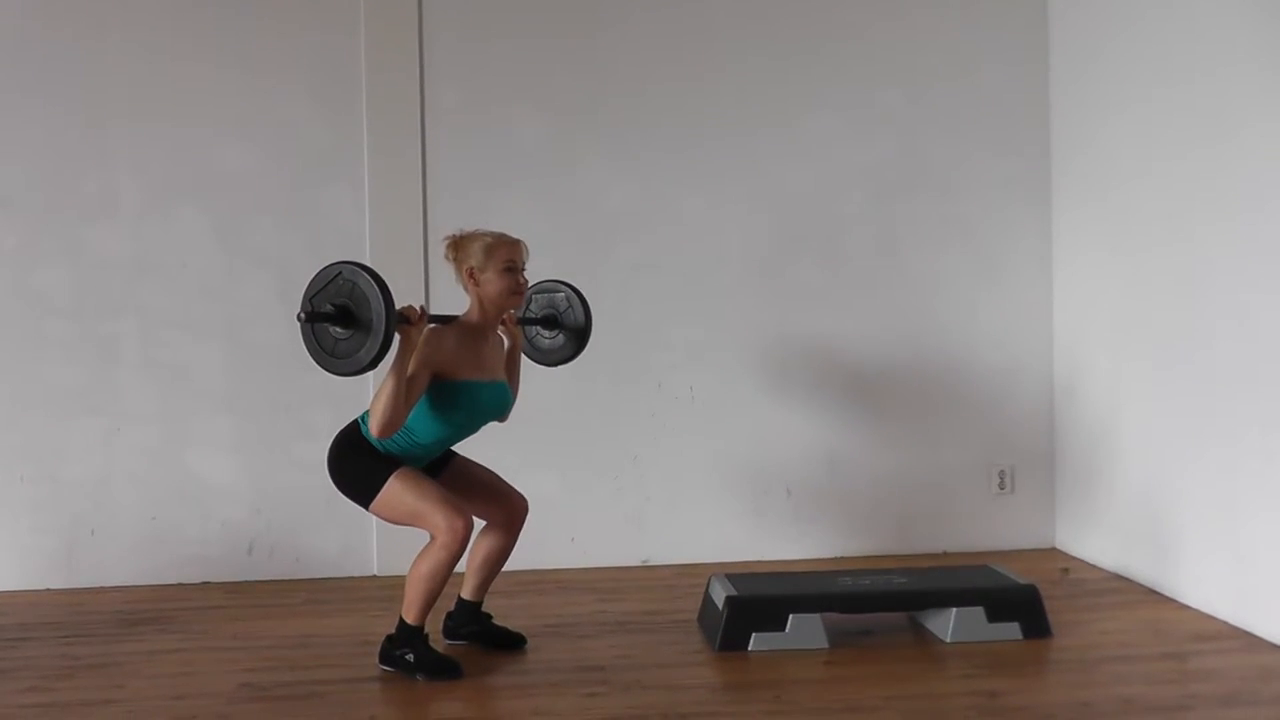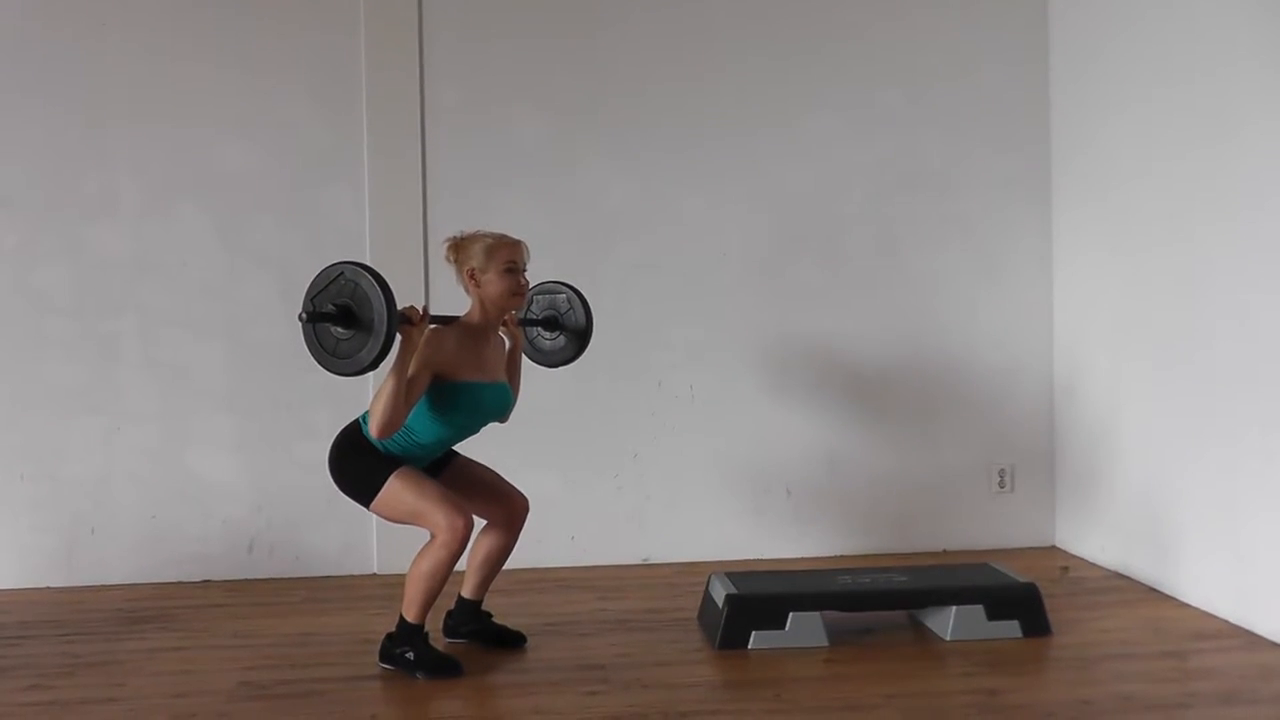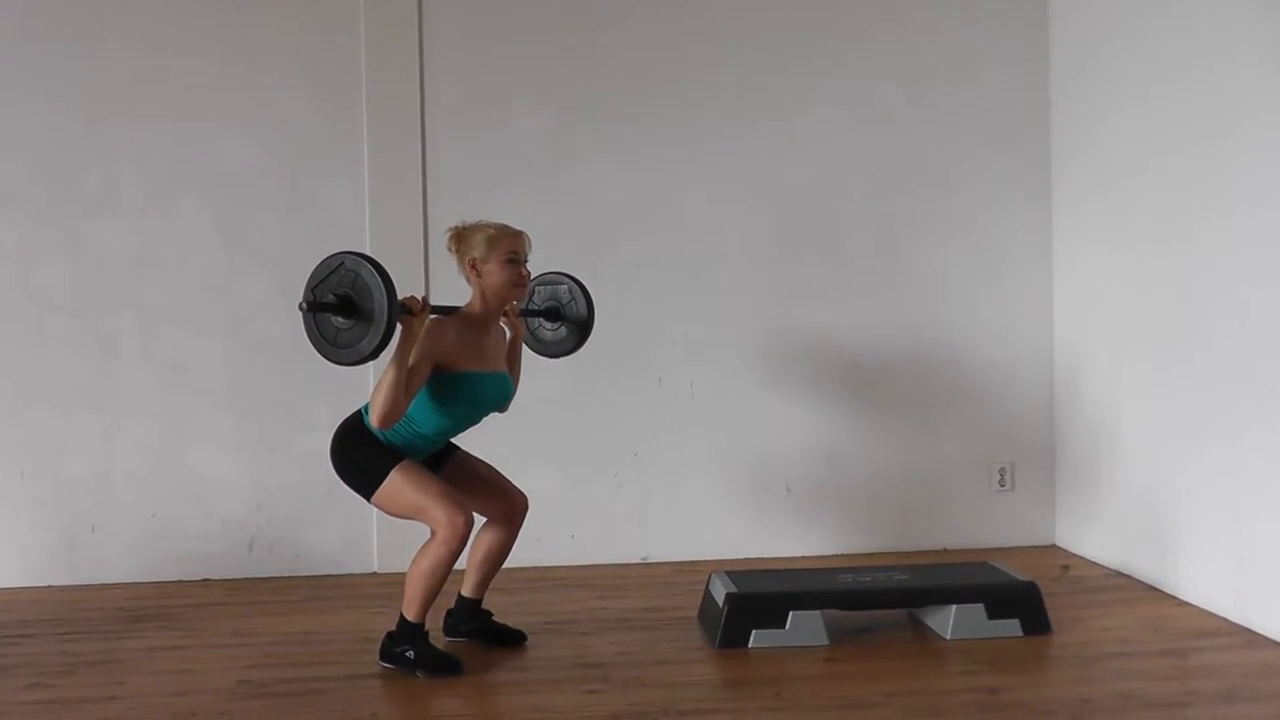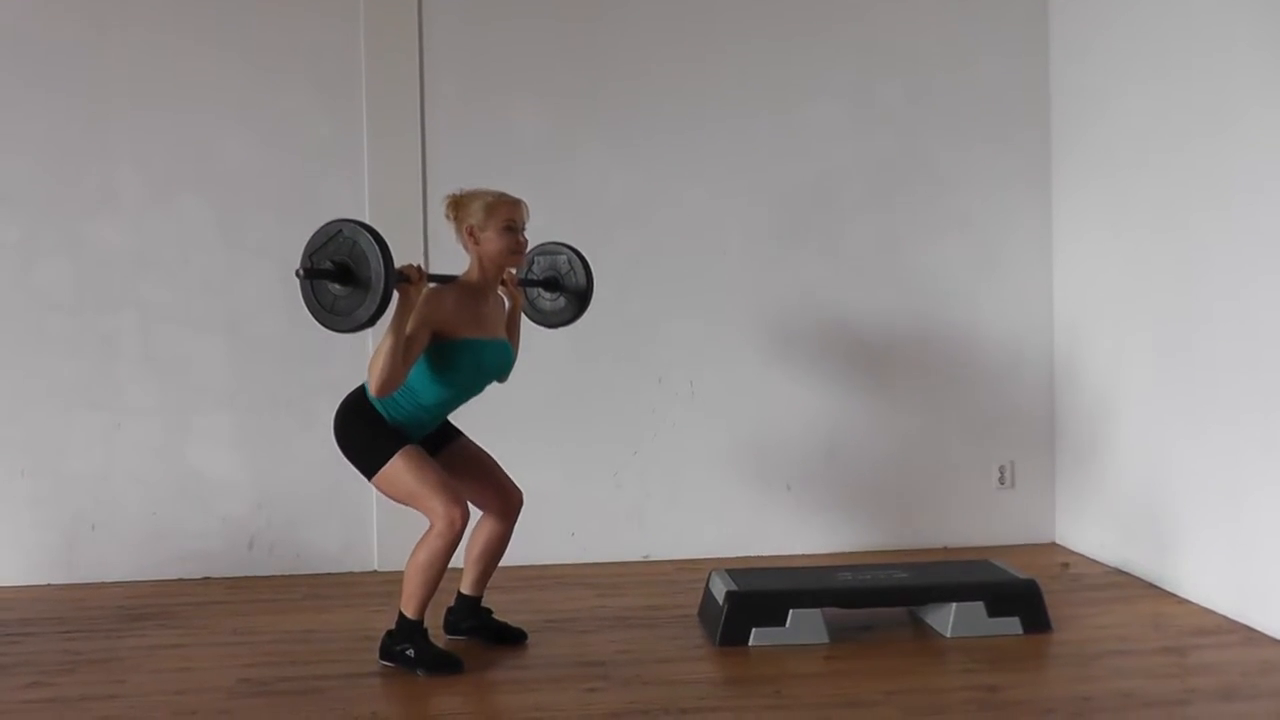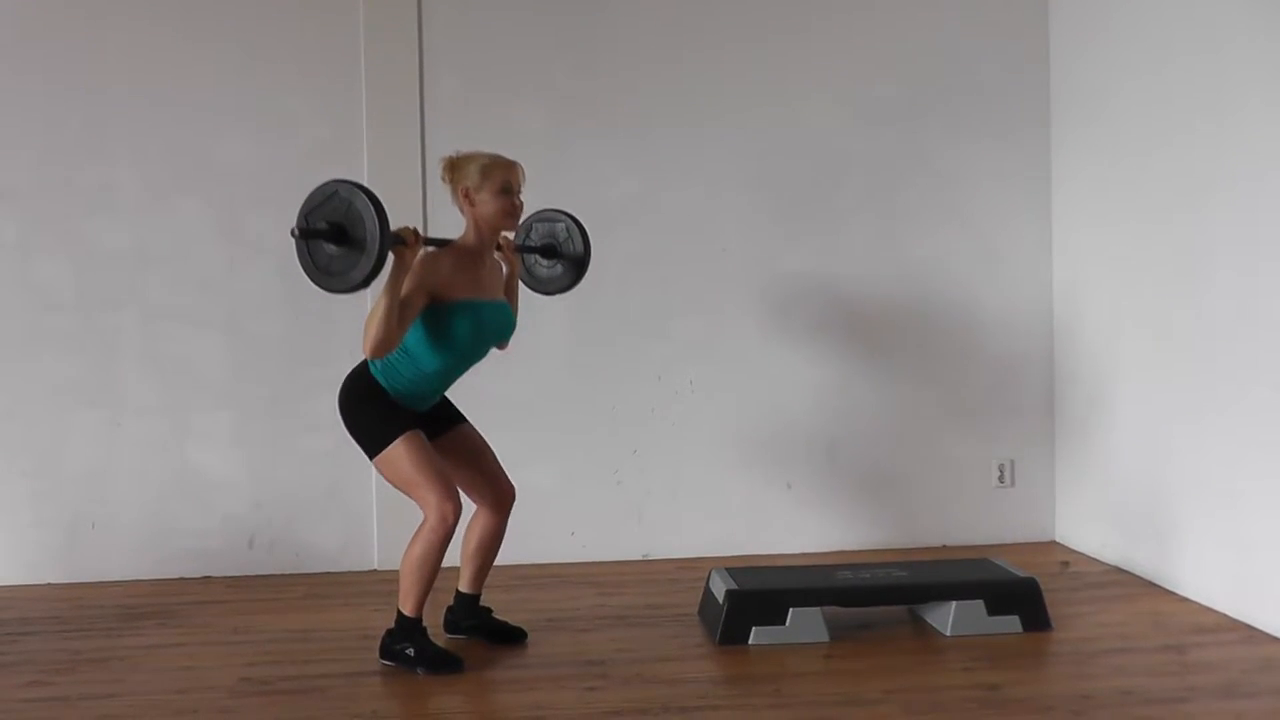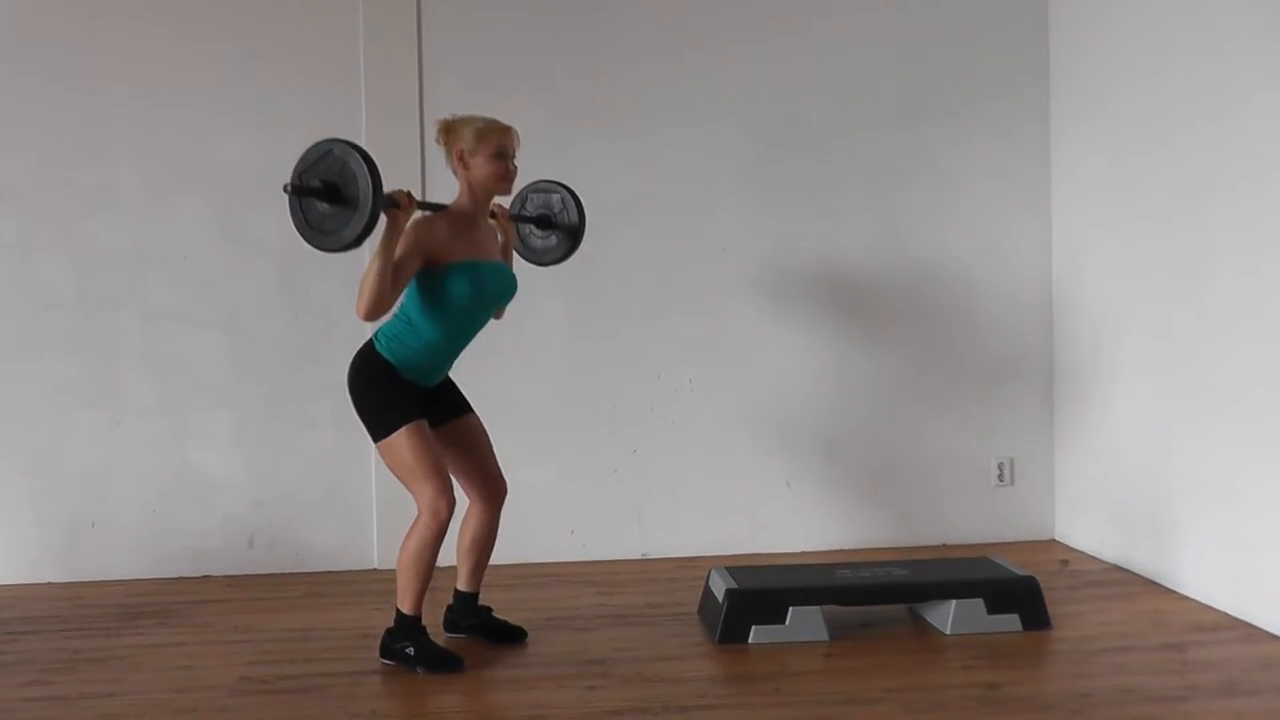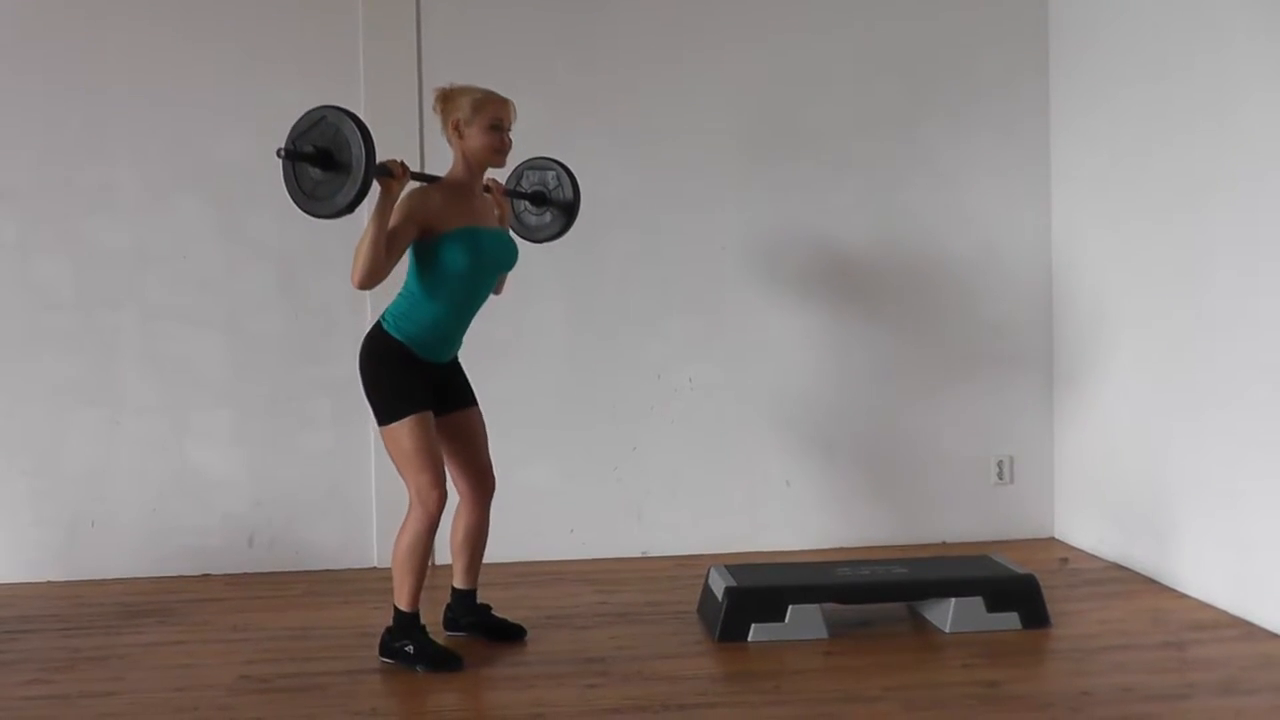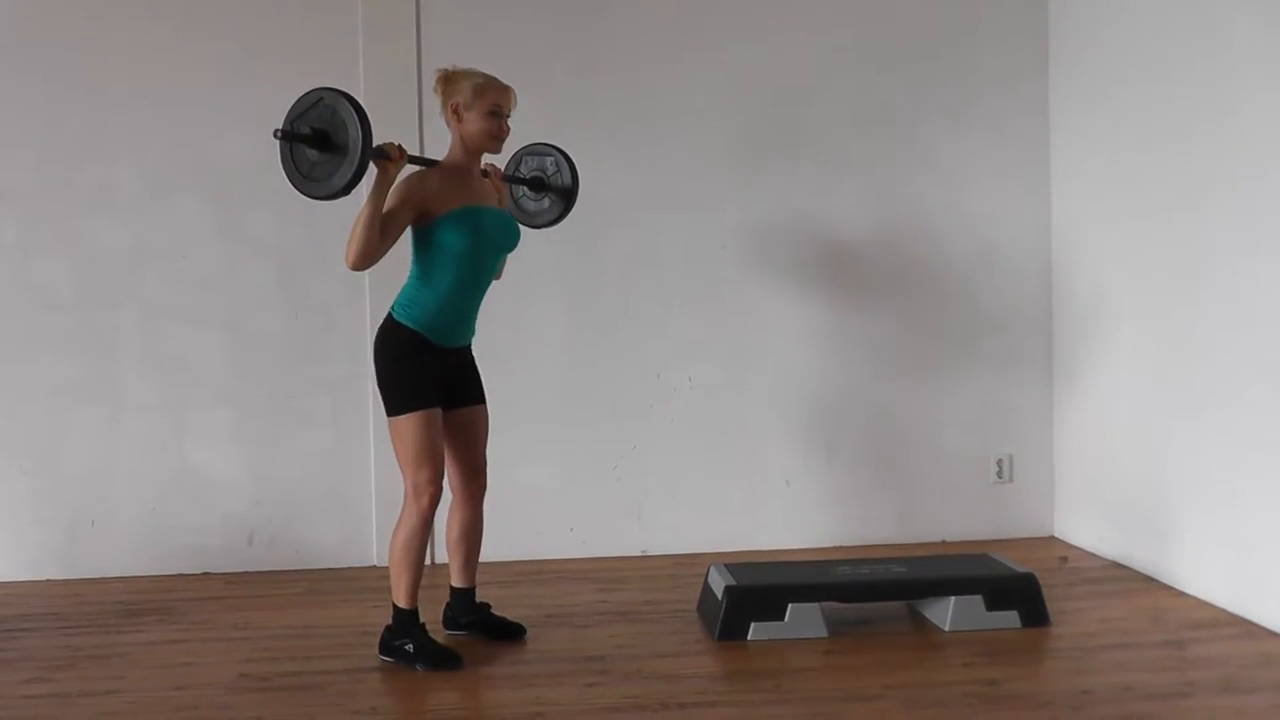
dt=0.2s
person 1, frame 1
left shoulder: (494, 340)
right shoulder: (442, 342)
left elbow: (499, 411)
right elbow: (382, 426)
right wrist: (407, 345)
left hip: (418, 455)
right hip: (362, 455)
left knee: (513, 508)
right knee: (453, 525)
left ankle: (465, 616)
right ankle: (403, 643)
person 1, frame 2
left shoulder: (496, 343)
right shoulder: (442, 343)
left elbow: (500, 412)
right elbow: (381, 427)
right wrist: (408, 346)
left hip: (420, 456)
right hip: (363, 455)
left knee: (513, 507)
right knee: (454, 524)
left ankle: (465, 615)
right ankle: (403, 641)
person 1, frame 3
left shoulder: (496, 333)
right shoulder: (443, 334)
left elbow: (500, 402)
right elbow: (382, 417)
right wrist: (409, 336)
left hip: (421, 448)
right hip: (365, 446)
left knee: (512, 506)
right knee: (453, 521)
left ankle: (466, 613)
right ankle: (403, 639)
person 1, frame 4
left shoulder: (495, 302)
right shoulder: (442, 302)
left elbow: (500, 373)
right elbow: (381, 386)
right wrist: (406, 304)
left hip: (421, 426)
right hip: (369, 423)
left knee: (507, 500)
right knee: (449, 514)
left ankle: (466, 611)
right ankle: (404, 638)
person 1, frame 5
left shoulder: (492, 265)
right shoulder: (437, 265)
left elbow: (499, 339)
right elbow: (376, 347)
right wrist: (400, 266)
left hip: (424, 401)
right hip: (374, 399)
left knee: (499, 496)
right knee: (443, 507)
left ankle: (465, 610)
right ankle: (403, 636)
person 1, frame 6
left shoulder: (488, 231)
right shoulder: (433, 230)
left elbow: (495, 309)
right elbow: (369, 308)
right wrist: (394, 228)
left hip: (430, 380)
right hip: (382, 377)
left knee: (491, 490)
right knee: (437, 502)
left ankle: (465, 609)
right ankle: (402, 635)
person 1, frame 7
left shoulder: (485, 203)
right shoulder: (428, 200)
left elbow: (493, 285)
right elbow: (364, 277)
right wrist: (387, 196)
left hip: (441, 361)
right hip: (394, 358)
left knee: (479, 485)
right knee: (430, 495)
left ankle: (464, 607)
right ankle: (402, 633)
person 1, frame 8
left shoulder: (486, 187)
right shoulder: (425, 184)
right elbow: (359, 257)
right wrist: (383, 178)
left hip: (455, 350)
right hip: (409, 347)
left knee: (472, 483)
right knee: (425, 492)
left ankle: (463, 605)
right ankle: (401, 631)
